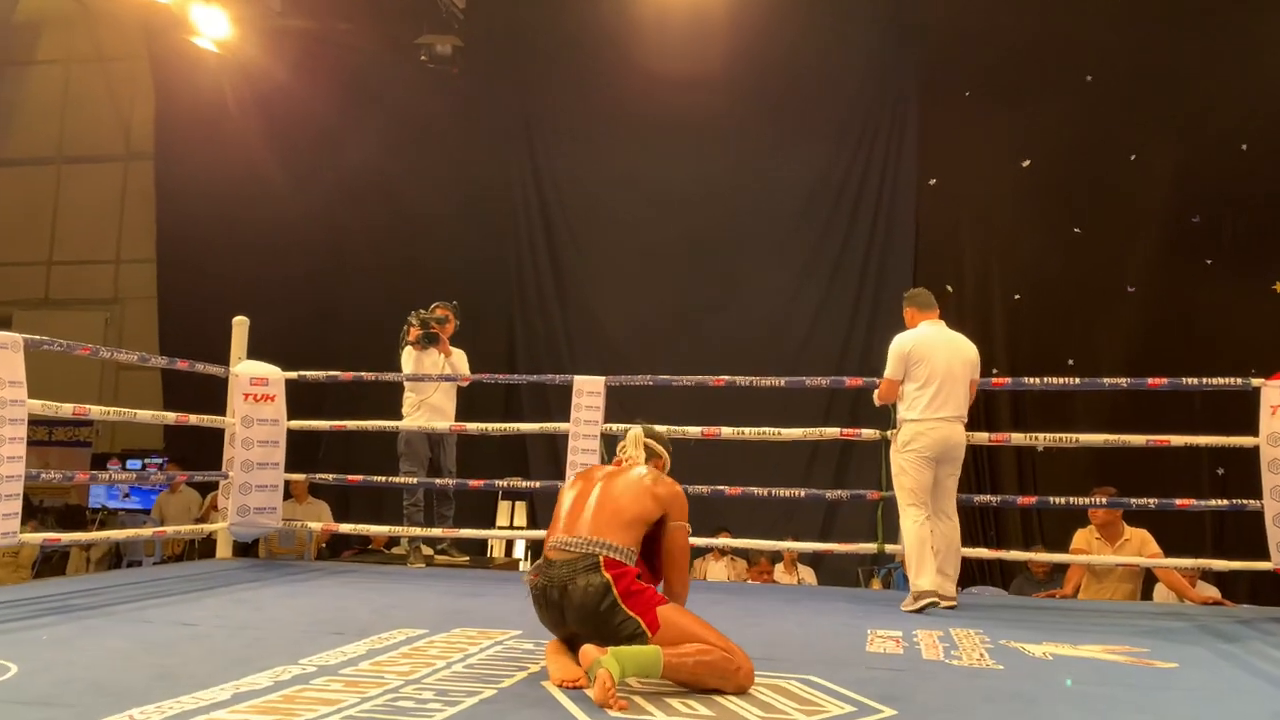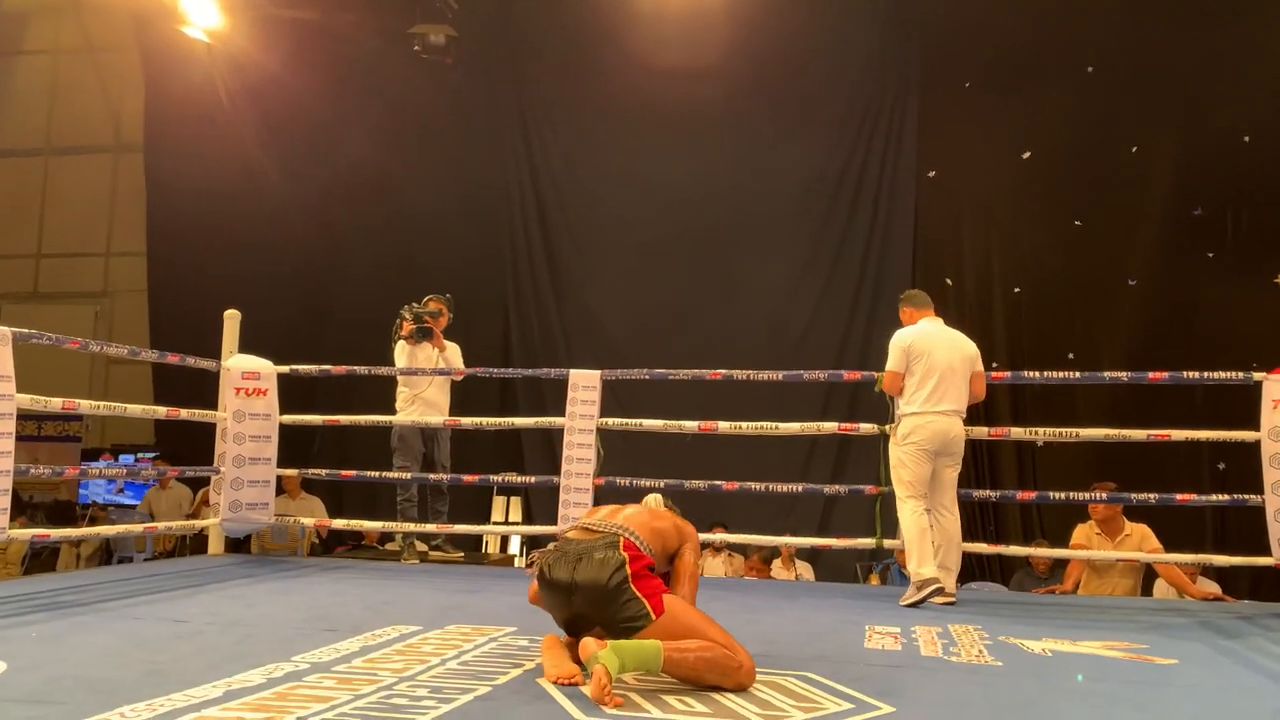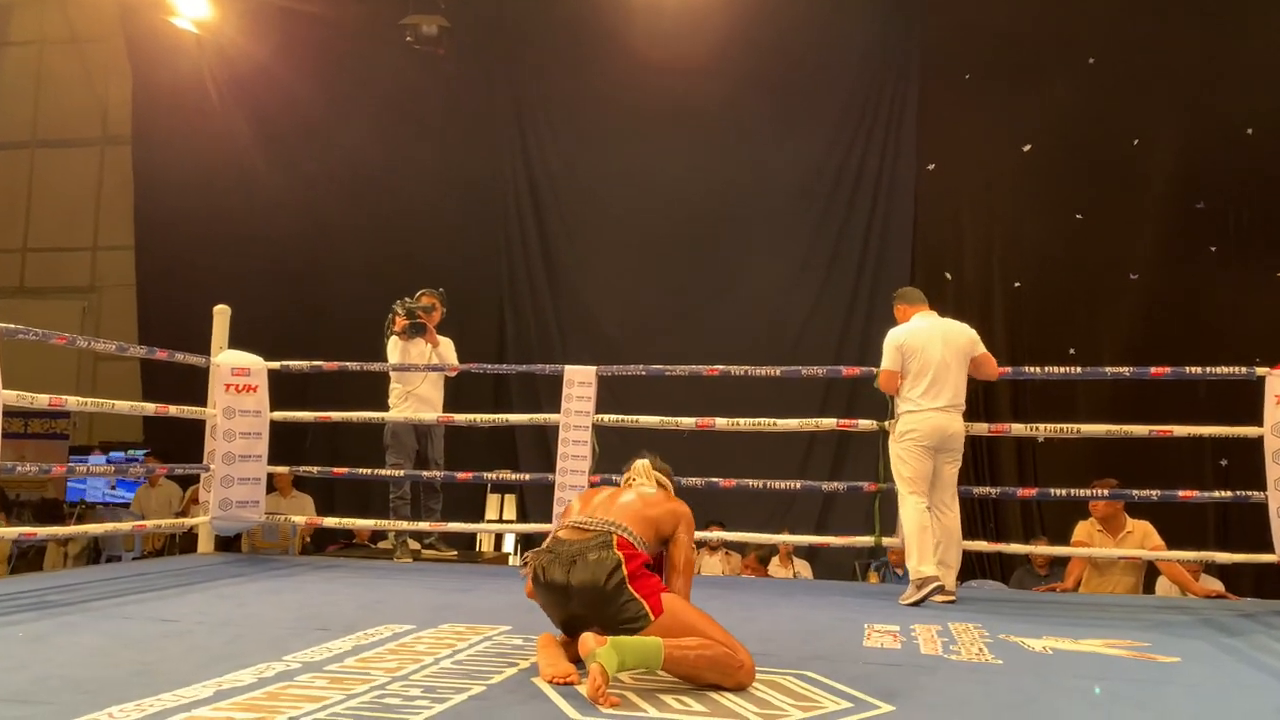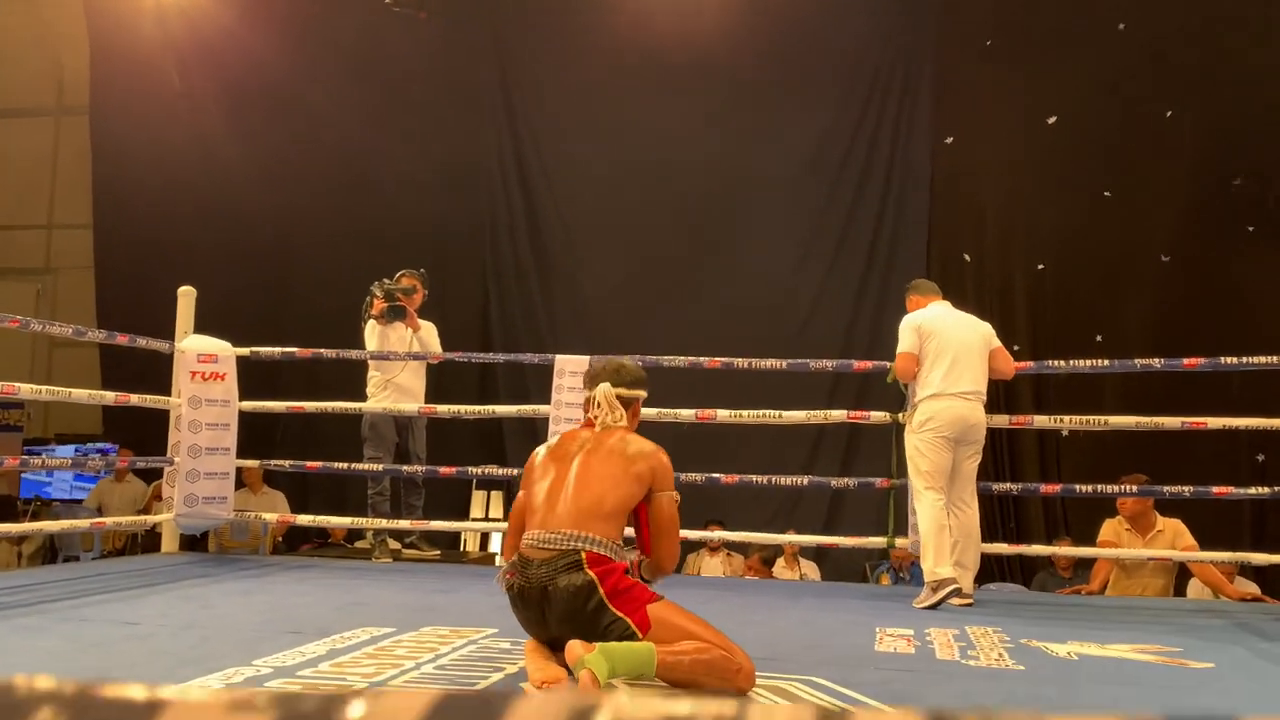
dt=0.4s
person 1, frame 1
left shoulder: (906, 341)
right shoulder: (967, 345)
left elbow: (886, 393)
right elbow: (970, 396)
left wrist: (879, 397)
left hip: (917, 432)
right hip: (954, 433)
left knee: (914, 510)
right knee: (945, 512)
left ankle: (923, 587)
right ankle: (947, 589)
person 1, frame 2
left shoulder: (905, 336)
right shoulder: (965, 342)
left elbow: (890, 386)
right elbow: (978, 392)
left hip: (916, 426)
right hip: (953, 428)
left knee: (911, 501)
right knee: (945, 506)
left ankle: (924, 576)
right ankle: (947, 585)
person 1, frame 3
left shoulder: (899, 334)
right shoulder: (963, 331)
left elbow: (886, 384)
right elbow: (991, 372)
left hip: (915, 422)
right hip: (952, 423)
left knee: (913, 499)
right knee: (946, 503)
left ankle: (924, 574)
right ankle: (947, 582)
person 1, frame 4
left shoulder: (915, 319)
right shoulder: (978, 323)
left elbow: (904, 370)
right elbow: (1007, 369)
left hip: (935, 411)
right hip: (974, 412)
left knee: (929, 495)
right knee: (964, 500)
left ankle: (940, 577)
right ankle: (964, 583)
person 2, frame 1
left shoulder: (579, 478)
right shoulder: (667, 488)
right elbow: (676, 584)
right wrist: (664, 629)
left hip: (546, 594)
right hip: (601, 588)
right knee: (739, 672)
left ankle: (567, 650)
right ankle: (616, 659)
person 2, frame 2
left shoulder: (599, 513)
right shoulder: (683, 529)
right elbow: (682, 607)
left hip: (555, 572)
right hip: (612, 573)
right knee: (740, 670)
left ankle: (565, 647)
right ankle: (613, 653)
person 2, frame 3
left shoulder: (586, 496)
right shoulder: (677, 507)
right elbow: (678, 597)
left hip: (549, 574)
right hip: (608, 569)
right knee: (740, 668)
left ankle: (561, 648)
right ankle: (612, 651)
person 2, frame 4
left shoulder: (544, 451)
right shoulder: (649, 454)
left elbow: (508, 554)
right elbow: (664, 564)
right wrist: (636, 568)
left hip: (526, 597)
right hip: (588, 588)
right knee: (738, 672)
left ankle: (547, 651)
right ankle: (599, 658)
person 3, frame 1
left shoulder: (457, 354)
right shoulder: (412, 350)
left elbow: (465, 379)
right elbow: (411, 383)
left wrist: (446, 352)
right wrist: (417, 348)
right hip: (415, 426)
left knee: (446, 488)
right knee: (414, 488)
left ankle: (443, 543)
right ankle: (414, 547)
person 3, frame 2
left shoulder: (451, 348)
right shoulder: (405, 344)
left elbow: (459, 374)
right elbow: (405, 378)
left wrist: (440, 346)
right wrist: (410, 342)
left hip: (439, 423)
right hip: (409, 421)
left knee: (440, 483)
right knee: (408, 484)
left ankle: (438, 539)
right ankle: (408, 543)
person 3, frame 3
left shoulder: (444, 343)
right shoulder: (398, 339)
left elbow: (453, 370)
right elbow: (398, 375)
left wrist: (433, 342)
right wrist: (403, 338)
left hip: (432, 419)
right hip: (402, 418)
left knee: (433, 480)
right knee: (400, 482)
left ankle: (431, 537)
right ankle: (401, 541)
person 3, frame 4
left shoulder: (426, 328)
right shoulder: (376, 324)
left elbow: (436, 355)
right elbow: (376, 361)
left wrist: (415, 326)
right wrist: (381, 322)
left hip: (414, 410)
right hip: (381, 408)
left knee: (415, 475)
right knee: (379, 476)
left ankle: (413, 535)
right ankle: (380, 540)
person 4, frame 1
left shoulder: (1141, 537)
right shoulder: (1083, 536)
left elbow: (1163, 569)
right elbow: (1078, 564)
left wrist: (1196, 597)
right wrist: (1068, 590)
person 4, frame 2
left shoulder: (1141, 532)
right shoulder: (1083, 531)
left elbow: (1163, 564)
right elbow: (1078, 560)
left wrist: (1196, 592)
right wrist: (1068, 586)
person 4, frame 3
left shoulder: (1143, 529)
right shoulder: (1085, 528)
left elbow: (1165, 562)
right elbow: (1079, 557)
left wrist: (1199, 589)
right wrist: (1069, 583)
person 4, frame 4
left shoulder: (1174, 528)
right shoulder: (1112, 527)
left elbow: (1198, 563)
right elbow: (1106, 559)
left wrist: (1233, 592)
right wrist: (1095, 585)
